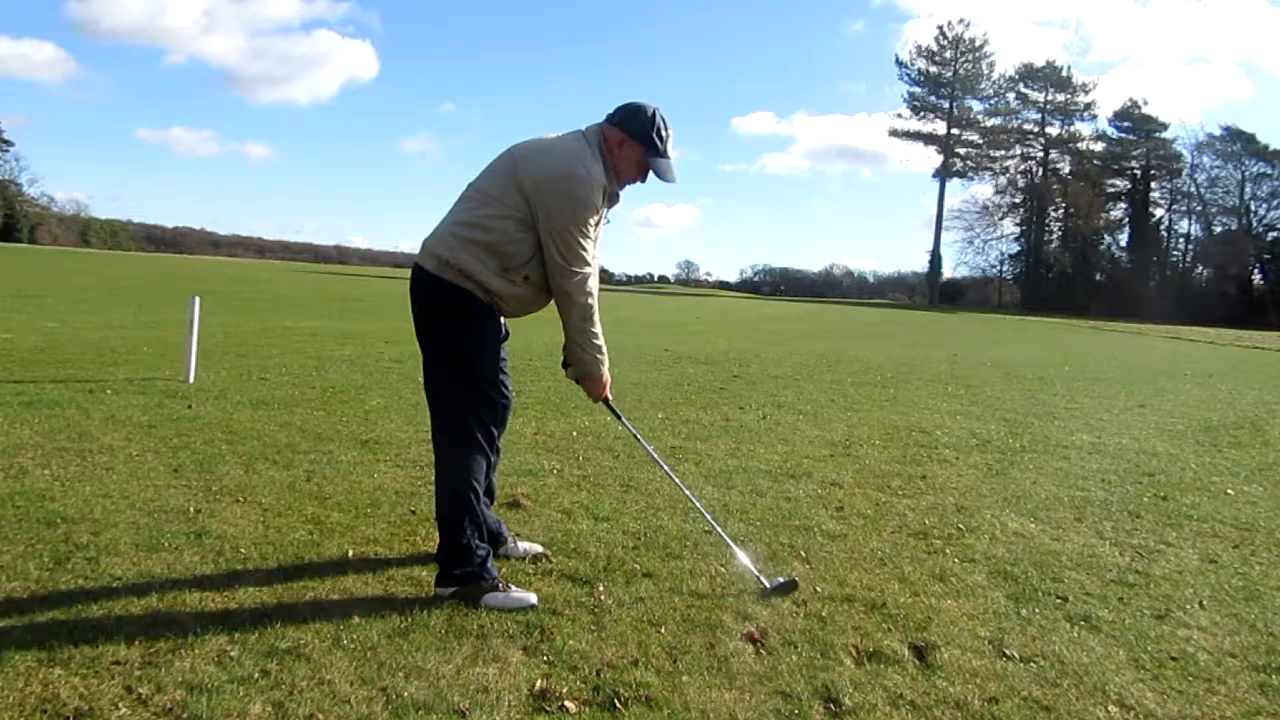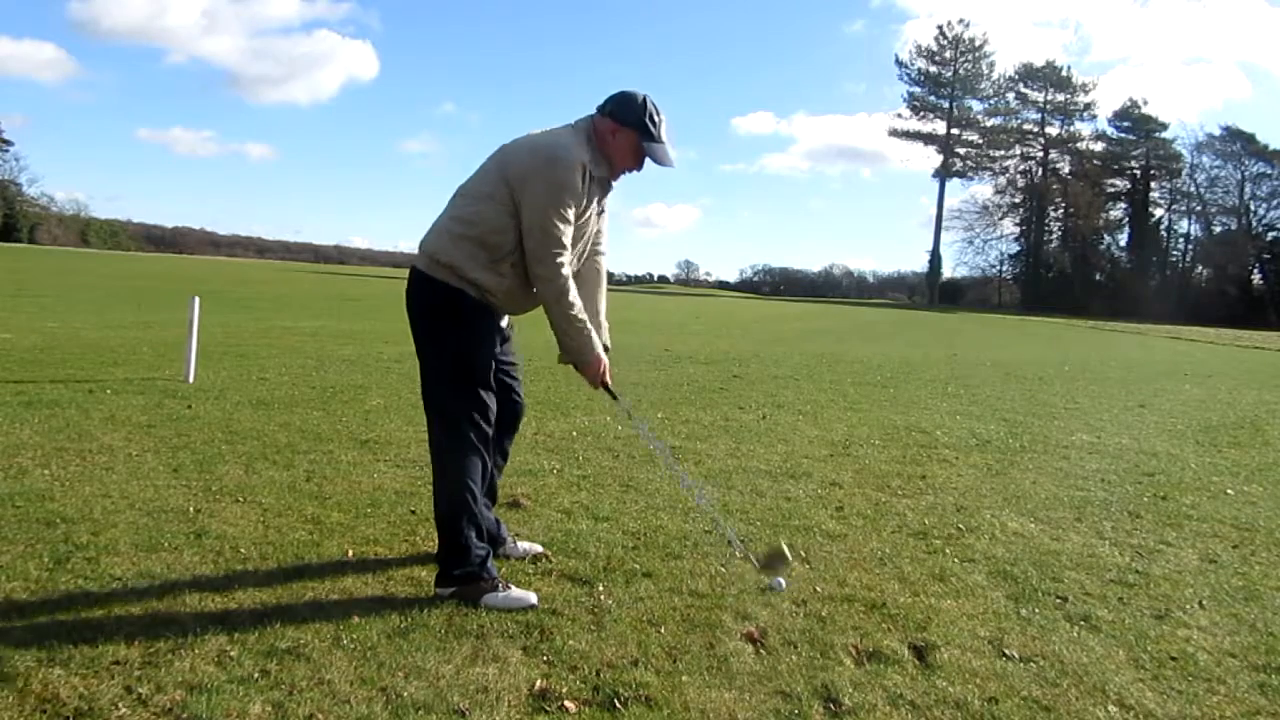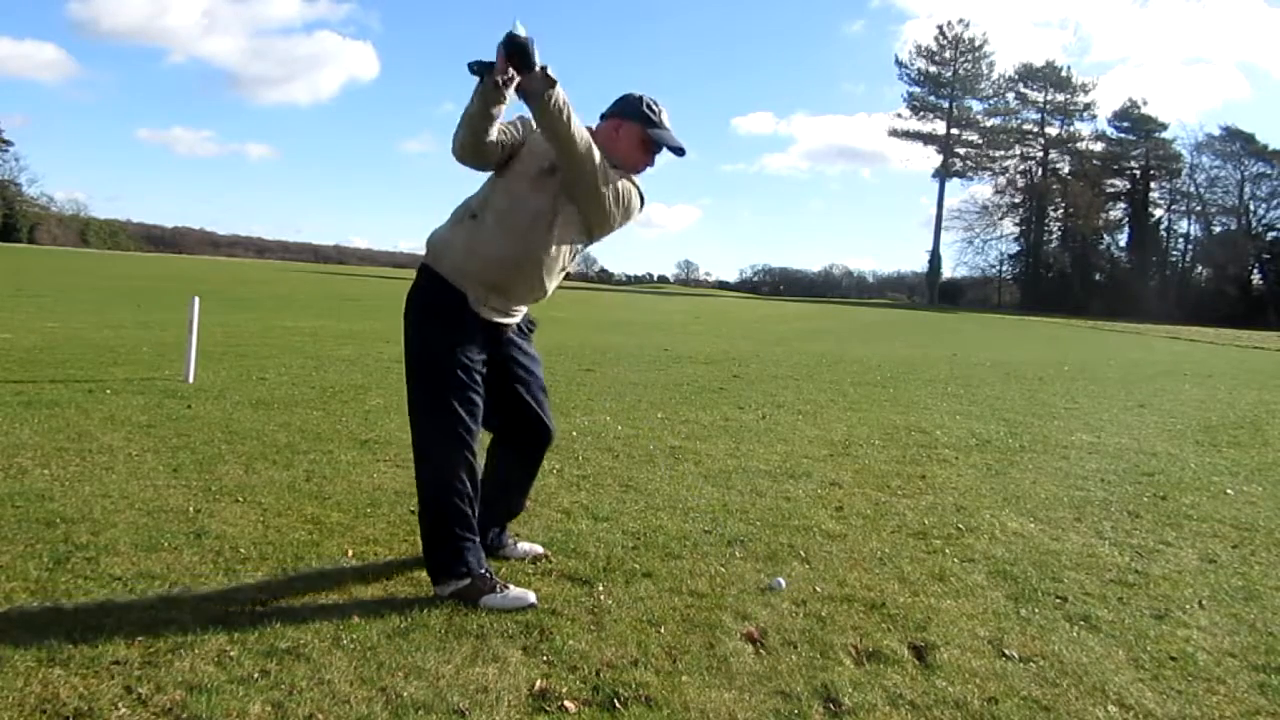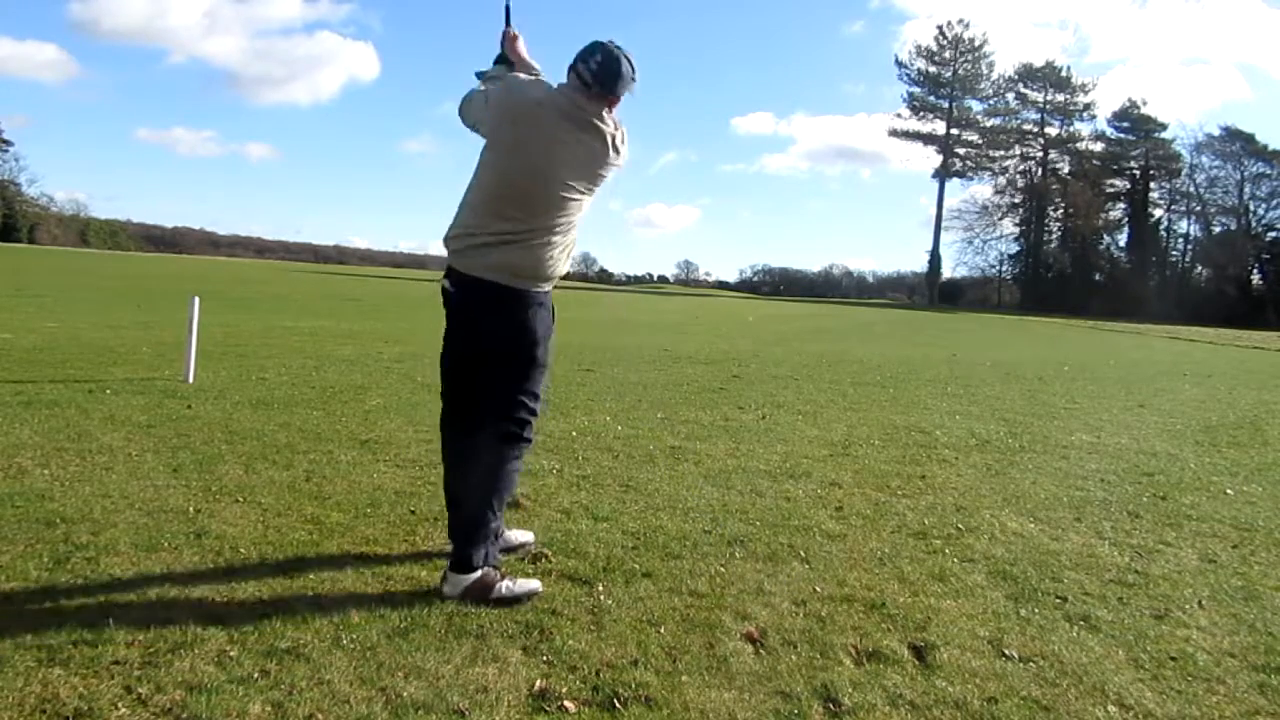
dt=0.5s
person 1, frame 1
left shoulder: (578, 165)
right shoulder: (575, 175)
left elbow: (580, 275)
right elbow: (573, 282)
left wrist: (582, 355)
right wrist: (592, 363)
left hip: (467, 292)
right hip: (454, 291)
left knee: (489, 412)
right knee: (467, 427)
left ankle: (482, 531)
right ankle: (464, 570)
person 1, frame 2
left shoulder: (591, 173)
right shoulder: (559, 161)
left elbow: (589, 263)
right elbow: (550, 269)
left wrist: (596, 341)
right wrist: (584, 349)
left hip: (480, 299)
right hip: (449, 292)
left knee: (502, 413)
right knee: (466, 426)
left ankle: (481, 530)
right ankle: (464, 571)
person 1, frame 3
left shoulder: (624, 197)
right shoulder: (535, 130)
left elbow: (575, 154)
right elbow: (471, 150)
left wrist: (546, 98)
right wrist: (494, 87)
left hip: (506, 317)
right hip: (444, 296)
left knee: (531, 431)
right knee: (451, 432)
left ankle: (487, 531)
right ankle: (457, 568)
person 1, frame 4
left shoulder: (515, 98)
right shoulder: (610, 145)
left elbow: (471, 110)
right wrist: (526, 65)
left hip: (464, 278)
right hip: (519, 295)
left knee: (465, 411)
right knee: (508, 422)
left ankle: (477, 527)
right ankle: (470, 565)
